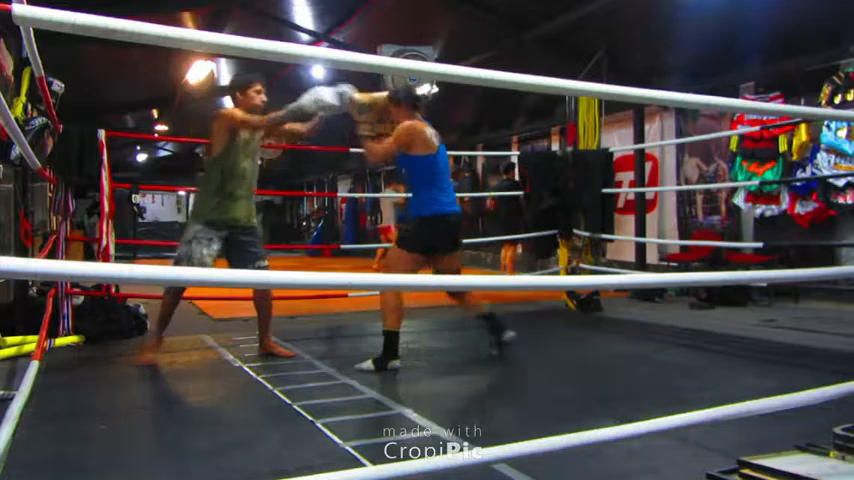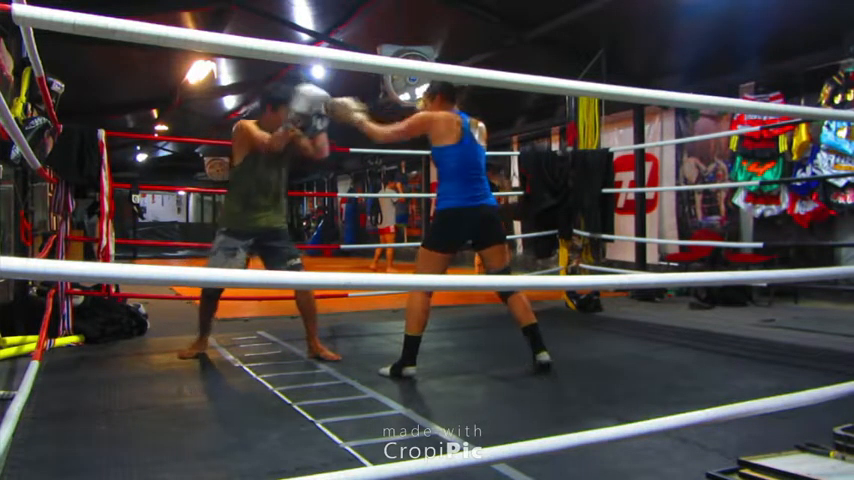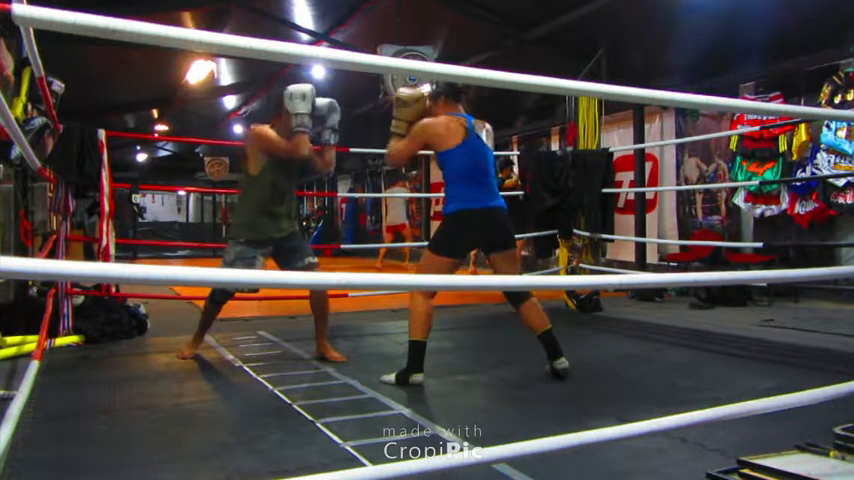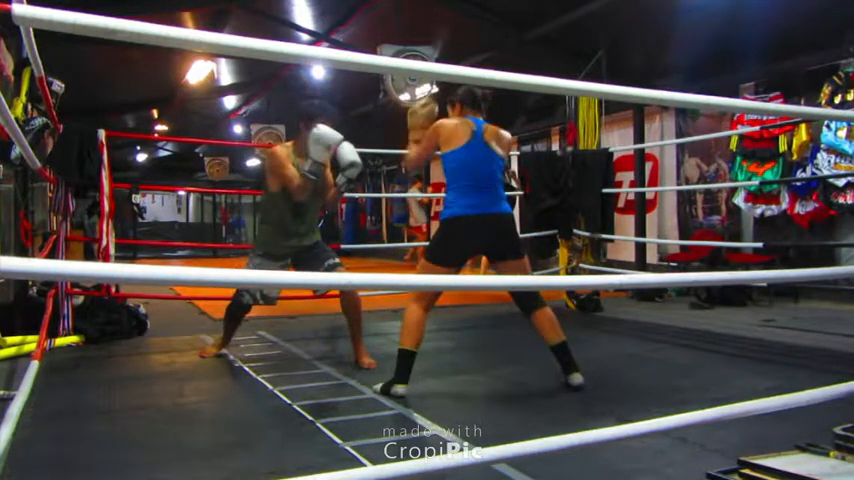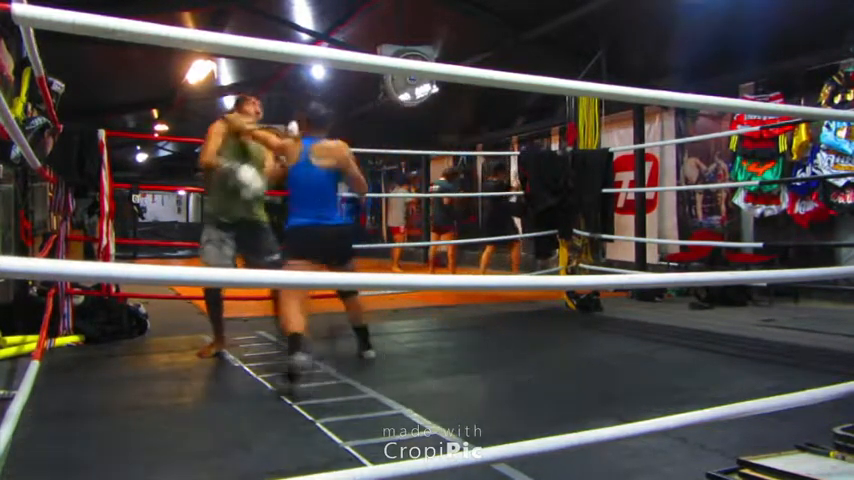
dt=1s
person 1, frame 1
left shoulder: (409, 129)
right shoulder: (427, 132)
left elbow: (376, 157)
right elbow: (394, 155)
left hip: (427, 220)
right hip: (449, 217)
left ankle: (388, 356)
right ankle: (500, 331)
person 1, frame 2
left shoulder: (433, 119)
right shoulder: (478, 127)
left elbow: (383, 134)
left wrist: (354, 116)
left hip: (453, 215)
right hip: (486, 212)
left knee: (421, 288)
right knee: (508, 286)
left ankle: (407, 362)
right ankle: (539, 350)
person 1, frame 3
left shoulder: (432, 126)
left elbow: (394, 158)
left wrist: (401, 121)
left hip: (461, 219)
right hip: (496, 217)
left knee: (421, 291)
right knee: (518, 291)
left ankle: (414, 369)
right ankle: (556, 357)
person 1, frame 4
left shoulder: (444, 128)
right shoulder: (502, 136)
left elbow: (411, 163)
left hip: (459, 225)
right hip: (500, 223)
left knee: (418, 302)
right knee: (531, 300)
left ankle: (399, 380)
right ankle: (571, 370)
person 1, frame 5
left shoulder: (290, 146)
right shoulder: (338, 148)
left elbow: (257, 133)
right elbow: (361, 189)
left wrist: (234, 121)
left hip: (301, 233)
right hip: (337, 231)
left knee: (292, 299)
right knee: (348, 290)
left ankle: (296, 352)
right ankle: (365, 346)
person 2, frame 1
left shoulder: (260, 127)
right shoulder: (226, 117)
left elbow: (300, 130)
right elbow: (266, 121)
left wrist: (316, 111)
right wrist: (300, 107)
left hip: (243, 218)
right hip: (210, 215)
left ankle: (265, 341)
right ankle: (153, 341)
person 2, frame 2
left shoulder: (289, 134)
right shoulder: (245, 128)
left elbow: (320, 153)
right elbow: (269, 143)
left wrist: (316, 118)
right wrist: (295, 115)
left hip: (272, 224)
right hip: (237, 224)
right knee: (213, 285)
left ankle: (314, 344)
right ankle: (201, 340)
person 2, frame 3
left shoulder: (297, 138)
right shoulder: (260, 134)
left elbow: (325, 167)
right elbow: (296, 152)
left wrist: (330, 129)
right wrist: (301, 116)
left hip: (285, 229)
right hip: (250, 230)
right knee: (224, 289)
left ankle: (323, 344)
right ankle: (197, 339)
person 2, frame 4
left shoulder: (323, 153)
right shoulder: (279, 154)
left elbow: (329, 202)
right elbow: (299, 193)
left wrist: (347, 177)
right wrist: (317, 161)
left hip: (309, 241)
right hip: (273, 245)
right knee: (242, 299)
left ankle: (359, 349)
right ankle: (223, 341)
person 2, frame 5
left shoulder: (261, 143)
right shoulder: (220, 128)
left elbow: (270, 175)
right elbow: (205, 159)
right wrist: (234, 171)
left hip: (253, 218)
right hip: (220, 219)
right ankle: (218, 339)
